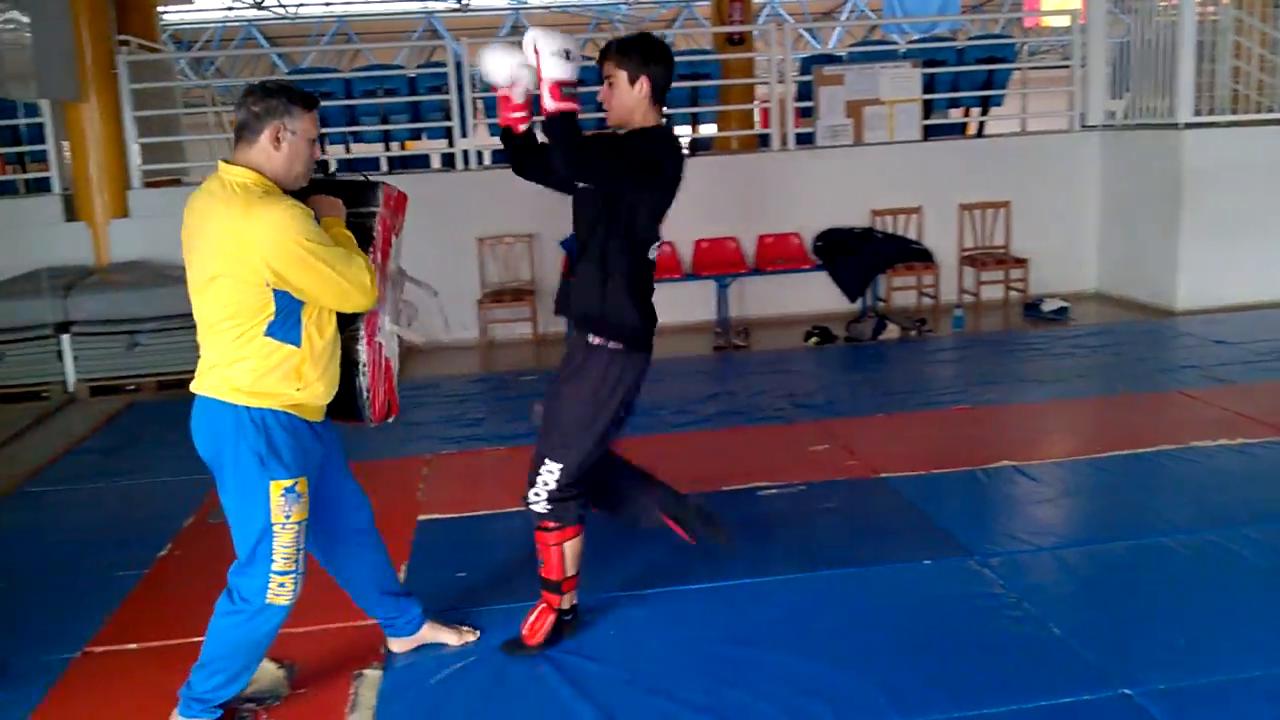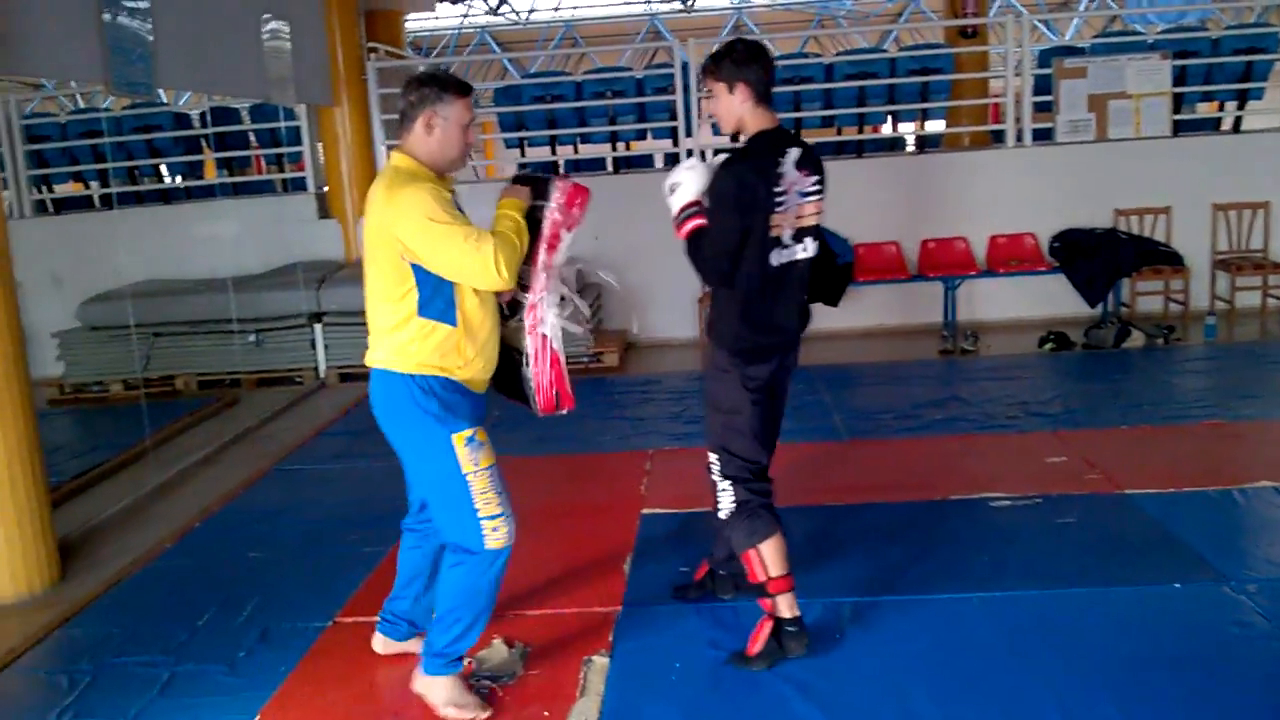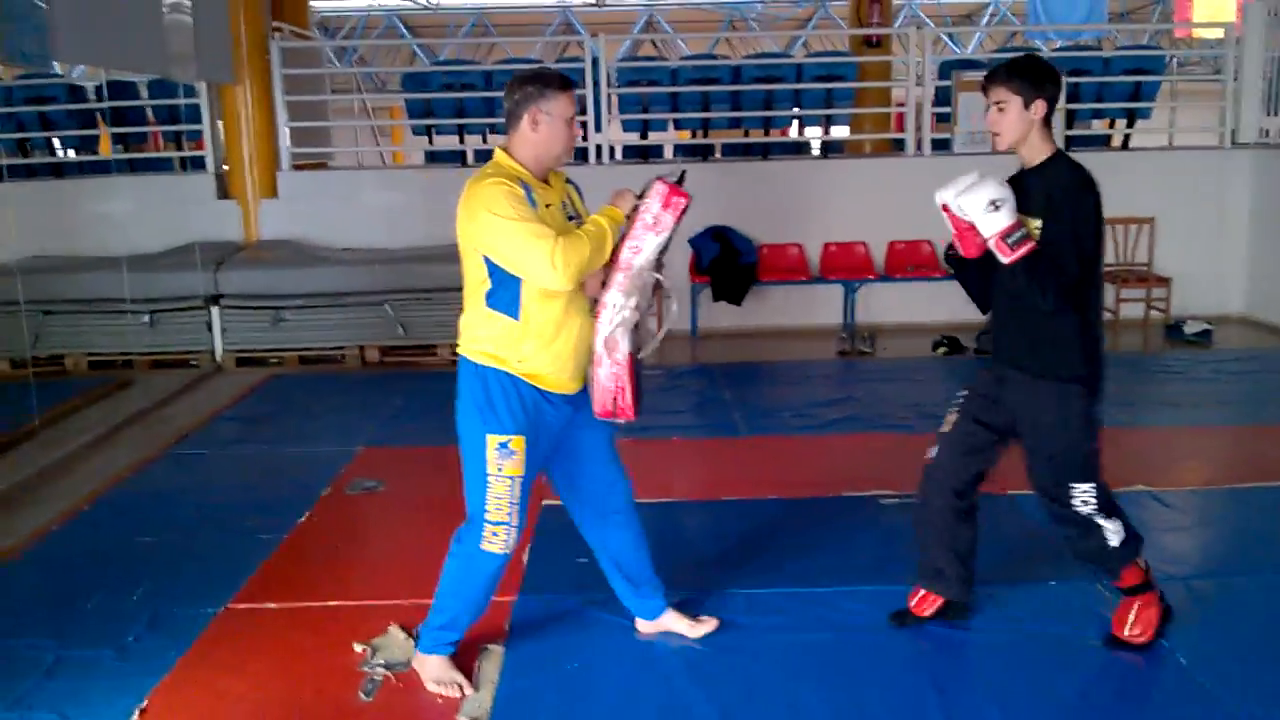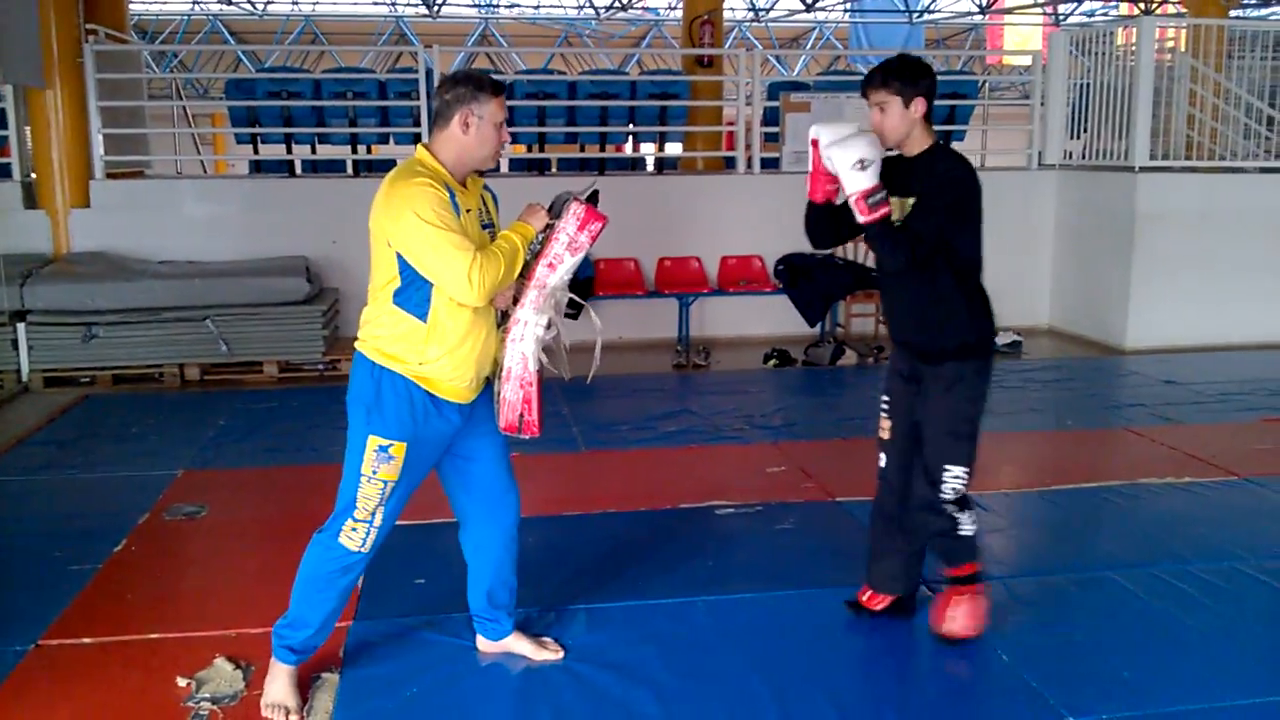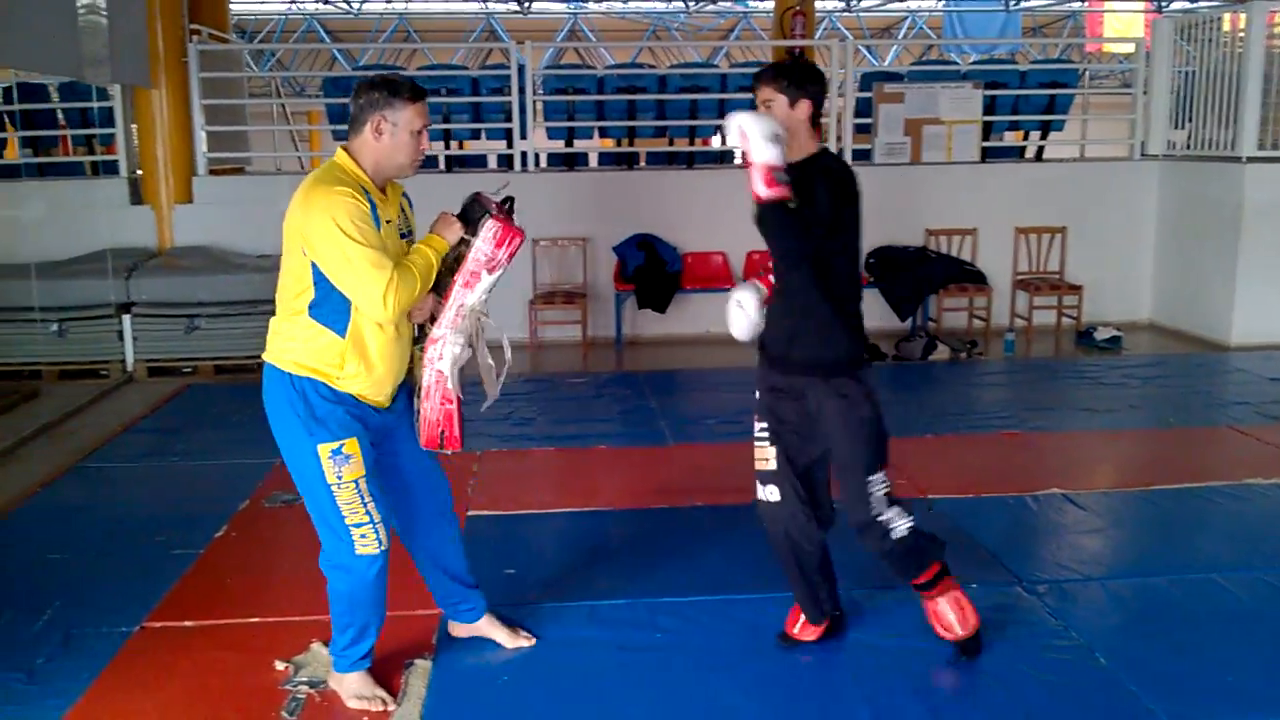
dt=1s
person 1, frame 1
left shoulder: (211, 197)
right shoulder: (276, 221)
right elbow: (359, 291)
left wrist: (314, 227)
right wrist: (333, 225)
left hip: (280, 412)
right hip: (252, 422)
left knee: (346, 523)
right knee: (268, 581)
left ankle: (404, 625)
person 1, frame 2
left shoulder: (421, 188)
right shoulder: (409, 197)
left elbow: (461, 272)
right elbow: (494, 265)
left wrist: (503, 243)
right wrist: (512, 208)
left hip: (441, 384)
right hip: (419, 389)
left knee: (438, 511)
right knee: (484, 531)
left ankle: (400, 626)
right ankle: (437, 667)
person 1, frame 3
left shoulder: (558, 187)
right shoulder: (492, 194)
left elbow: (578, 268)
right elbow: (557, 267)
left wrist: (608, 269)
right wrist: (610, 216)
left hip: (568, 382)
right hip: (503, 385)
left knee: (608, 501)
right knee: (493, 529)
left ankle: (650, 610)
right ankle: (434, 647)
person 1, frame 4
left shoulder: (474, 191)
right shoulder: (411, 192)
right elbow: (473, 281)
left wrist: (512, 286)
right wrist: (523, 231)
left hip: (465, 389)
right hip: (400, 389)
left knee: (495, 510)
right knee: (355, 532)
left ankle: (495, 630)
right ankle: (287, 657)
person 1, frame 5
left shoulder: (388, 194)
right shoulder: (330, 199)
right elbow: (386, 297)
left wrist: (425, 297)
right wrist: (437, 242)
left hip: (377, 391)
right hip: (314, 394)
left knee: (427, 499)
right knee: (361, 538)
left ankle: (467, 613)
right ankle: (348, 666)
person 2, frame 1
left shoulder: (659, 153)
right shoulder: (624, 146)
left elbow: (570, 159)
right elbow: (549, 166)
left wrist: (557, 84)
right wrist: (512, 92)
left hip: (610, 345)
right hip: (596, 336)
left knee: (552, 483)
right knee: (590, 465)
left ankle: (560, 608)
right ankle: (687, 515)
person 2, frame 2
left shoulder: (739, 171)
right shoulder: (804, 159)
left elbow: (715, 267)
left wrist: (689, 208)
left hip: (743, 343)
right hip: (781, 334)
left knee: (734, 476)
right knee: (733, 457)
left ankle: (785, 620)
right ankle: (727, 566)
person 2, frame 3
left shoulder: (1071, 188)
right shoulder: (1010, 187)
left elbow: (1057, 294)
left wrist: (1009, 241)
right wrist: (967, 246)
left hip: (1061, 377)
right hip: (1007, 368)
left knee: (1075, 504)
right knee: (943, 479)
left ankle: (1144, 596)
right ankle: (941, 590)
person 2, frame 4
left shoulder: (951, 176)
right shoulder: (887, 173)
left elbow: (904, 257)
right elbow: (821, 234)
left wrist: (864, 196)
right wrist: (824, 178)
left hip: (958, 355)
right hip: (910, 350)
left knee: (937, 483)
right knee: (897, 471)
left ankle: (964, 584)
right ankle: (890, 586)
person 2, frame 5
left shoulder: (832, 179)
right shoulder: (786, 174)
left elbow: (801, 252)
left wrist: (769, 184)
right wrist: (763, 296)
left hip: (833, 372)
right hip: (781, 369)
left knee: (866, 502)
right knee: (781, 502)
left ankle: (936, 582)
right ankle: (817, 608)
